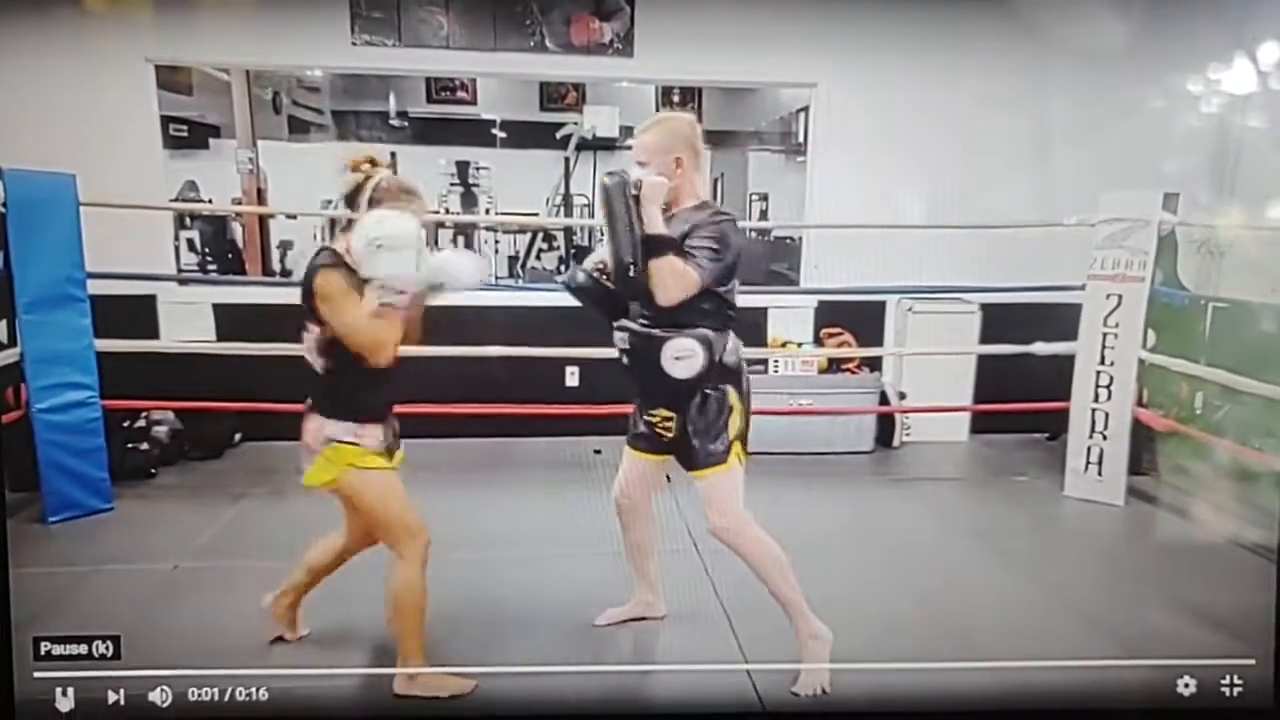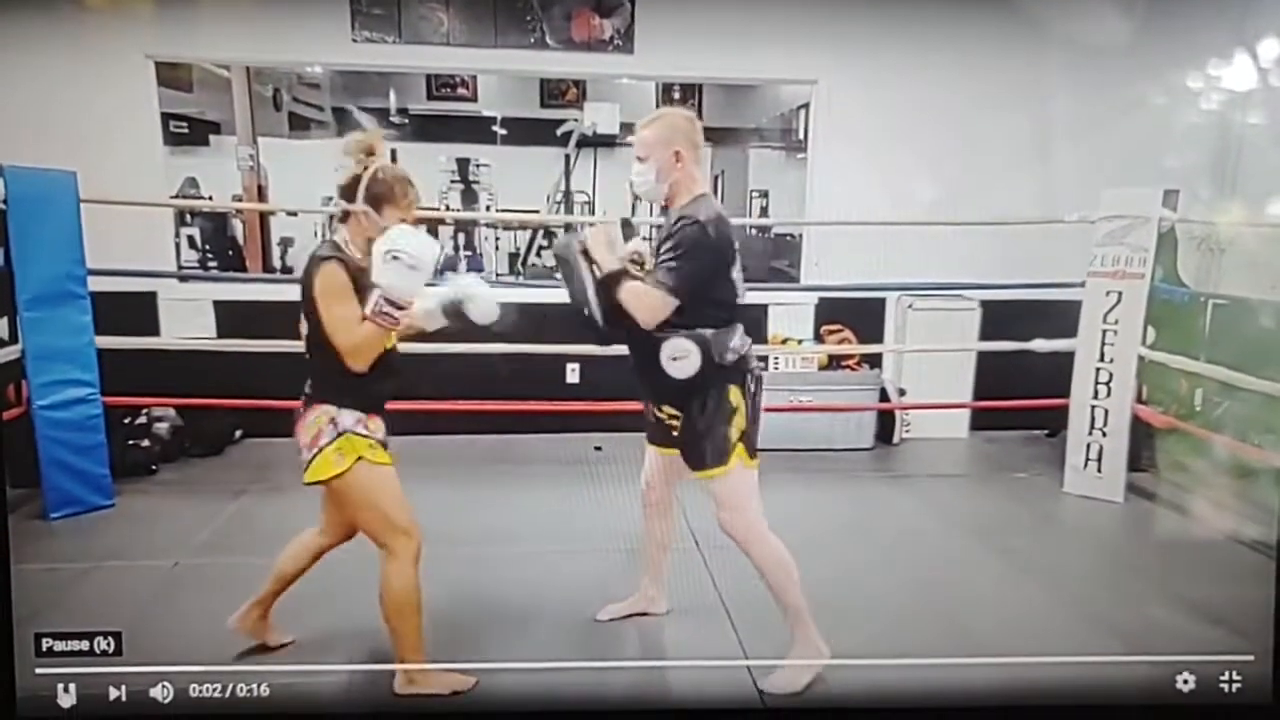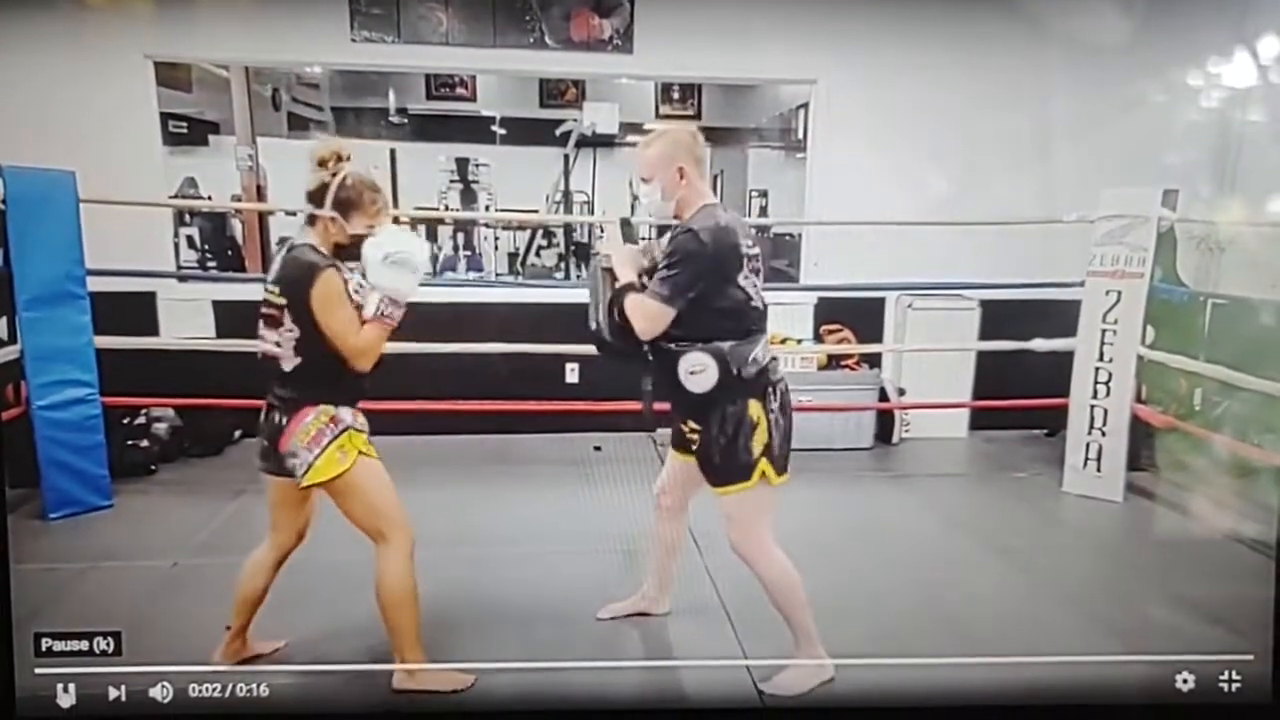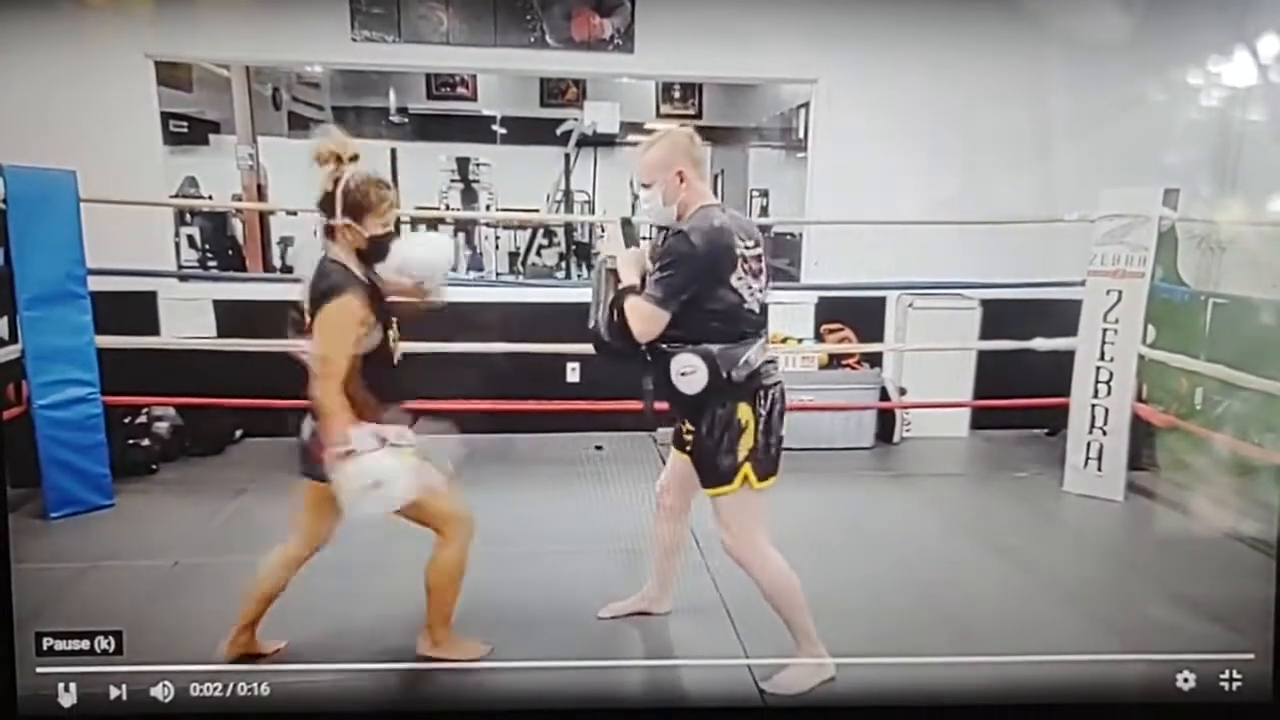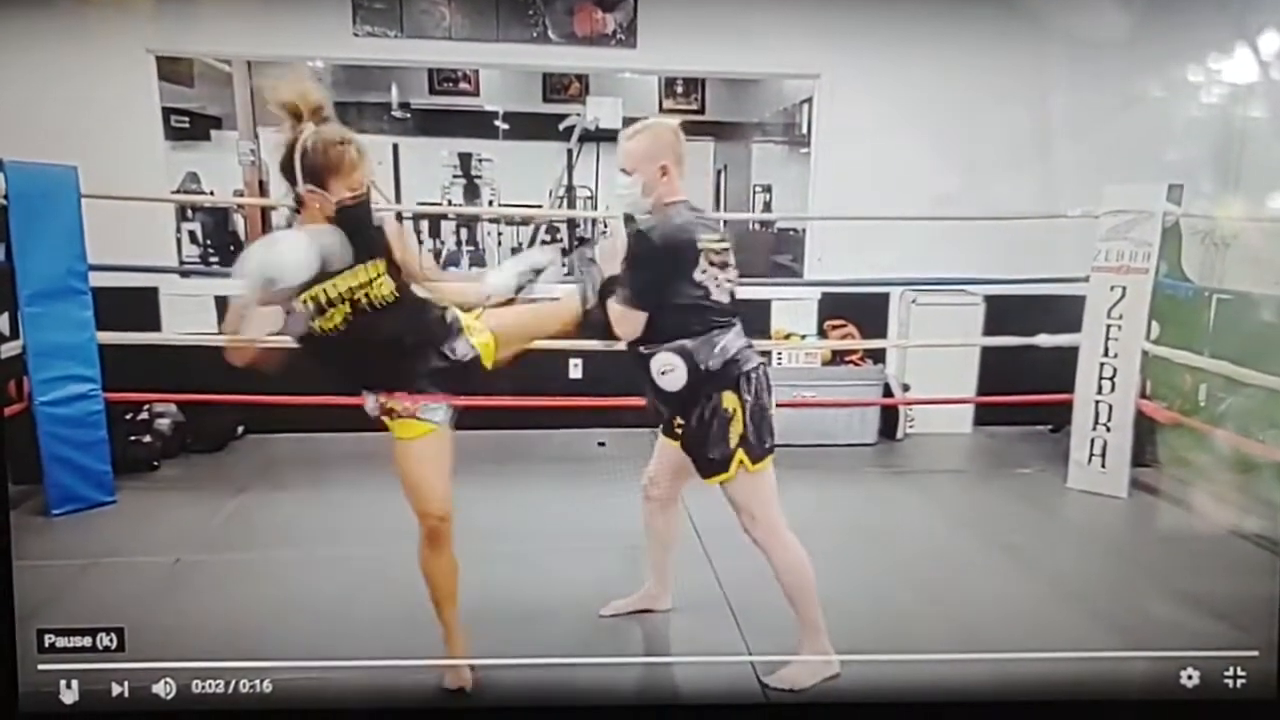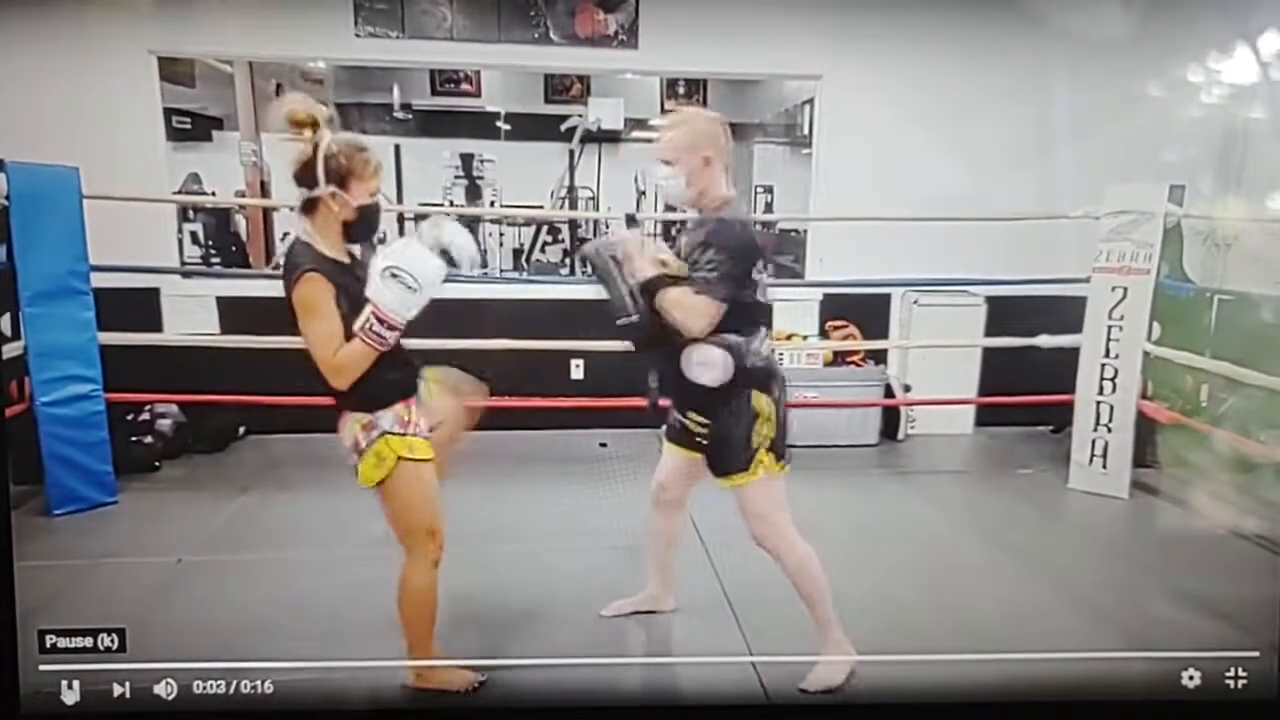
dt=0.3s
person 1, frame 1
left shoulder: (712, 227)
right shoulder: (671, 220)
left elbow: (671, 292)
right elbow: (648, 296)
left wrist: (647, 221)
right wrist: (606, 273)
left hip: (710, 394)
right hip: (661, 392)
left knee: (728, 523)
right knee: (630, 498)
left ankle: (812, 633)
right ankle: (648, 598)
person 1, frame 2
left shoulder: (698, 226)
right shoulder: (690, 218)
left elbow: (650, 312)
right elbow: (660, 296)
left wrist: (606, 260)
right wrist: (621, 269)
left hip: (717, 390)
right hip: (682, 387)
left knee: (741, 521)
right knee: (655, 491)
left ankle: (809, 643)
right ankle: (652, 593)
person 1, frame 3
left shoulder: (696, 238)
right shoulder: (728, 227)
left elbow: (648, 324)
left wrist: (626, 273)
right wrist: (649, 275)
left hip: (740, 404)
right hip: (715, 399)
left knee: (750, 539)
right knee: (669, 495)
left ankle: (813, 654)
right ankle: (656, 595)
person 1, frame 4
left shoulder: (689, 241)
right shoulder: (739, 230)
left elbow: (645, 327)
left wrist: (629, 276)
right wrist: (652, 273)
left hip: (734, 406)
right hip: (719, 398)
left knee: (743, 541)
right knee: (670, 496)
left ankle: (813, 654)
right ankle: (657, 594)
person 1, frame 5
left shoulder: (654, 234)
right shoulder: (699, 226)
left elbow: (626, 327)
left wrist: (605, 287)
right wrist: (630, 275)
left hip: (723, 395)
right hip: (699, 393)
left knee: (763, 522)
right knee: (657, 488)
left ankle: (818, 648)
right ankle: (657, 590)
person 1, frame 6
left shoulder: (728, 230)
right shoulder: (707, 226)
left elbow: (698, 317)
left wrist: (646, 270)
right wrist: (655, 264)
left hip: (742, 397)
right hip: (704, 394)
left knee: (770, 527)
right knee: (666, 491)
left ankle: (836, 645)
right ankle: (658, 591)
person 2, frame 1
left shoulder: (378, 264)
right shoulder: (330, 275)
left elbow: (397, 335)
right elbow: (379, 351)
left wrist: (429, 278)
right wrist: (394, 285)
left hip: (372, 426)
right hip: (340, 435)
left knee: (362, 533)
right knee: (411, 543)
left ankle: (284, 607)
right ankle: (412, 672)
person 2, frame 2
left shoulder: (365, 262)
right shoulder: (332, 269)
left elbow: (384, 332)
right elbow: (358, 355)
left wrist: (434, 308)
right wrist: (396, 293)
left hip: (353, 420)
right hip: (340, 424)
left knee: (335, 528)
right knee: (404, 542)
left ankle: (254, 617)
right ankle: (413, 672)
person 2, frame 3
left shoulder: (288, 259)
right shoulder: (321, 275)
right elbow: (360, 353)
left wrist: (372, 289)
right wrist: (392, 292)
left hip: (282, 420)
right hip: (323, 426)
left knee: (281, 538)
right knee: (396, 537)
left ankle: (233, 643)
right ankle: (411, 665)
person 2, frame 4
left shoulder: (345, 270)
right shoulder: (344, 295)
right elbow: (327, 386)
right wrist: (363, 452)
left hip: (327, 431)
right hip: (362, 435)
left knee: (307, 539)
right knee: (456, 525)
left ankle: (241, 639)
right ankle: (437, 638)
person 2, frame 5
left shoulder: (374, 230)
right shoulder: (282, 260)
left elbow: (434, 286)
right elbow: (243, 351)
left wrist: (494, 283)
right wrist: (247, 309)
left hip: (447, 347)
right hip: (400, 395)
left knee: (544, 315)
right knee: (435, 520)
left ankle: (592, 298)
right ankle: (454, 645)
person 2, frame 6
left shoulder: (336, 242)
right shoulder: (312, 274)
left elbow: (361, 292)
right elbow: (341, 374)
left wrist: (420, 247)
right wrist: (390, 310)
left hip: (399, 385)
right hip: (376, 416)
left knee: (467, 395)
right knee: (424, 540)
left ankle: (422, 477)
right ankle: (426, 667)
